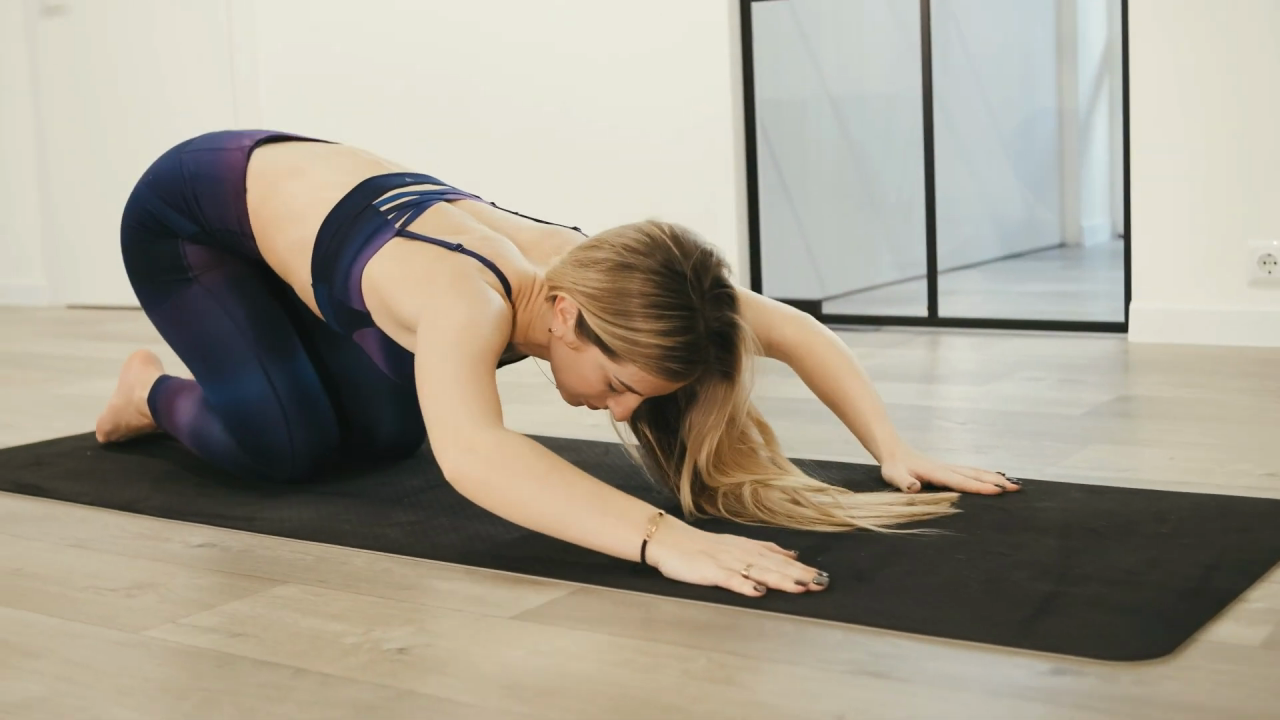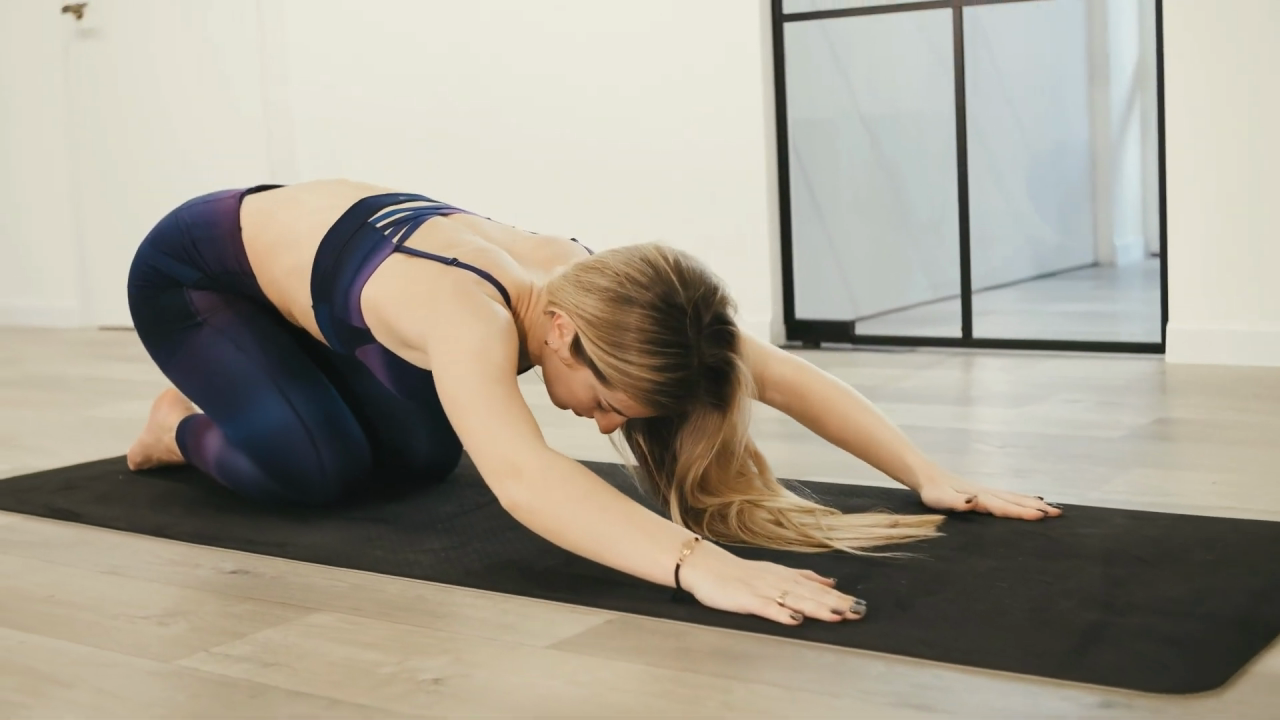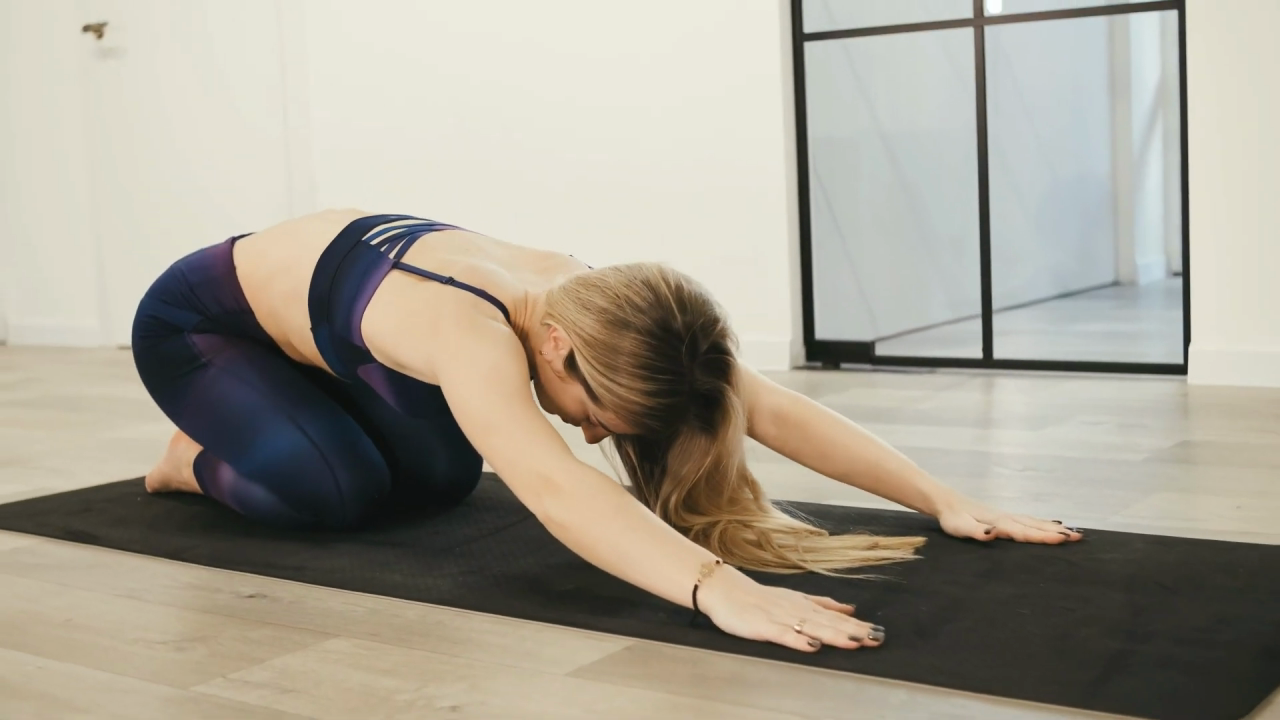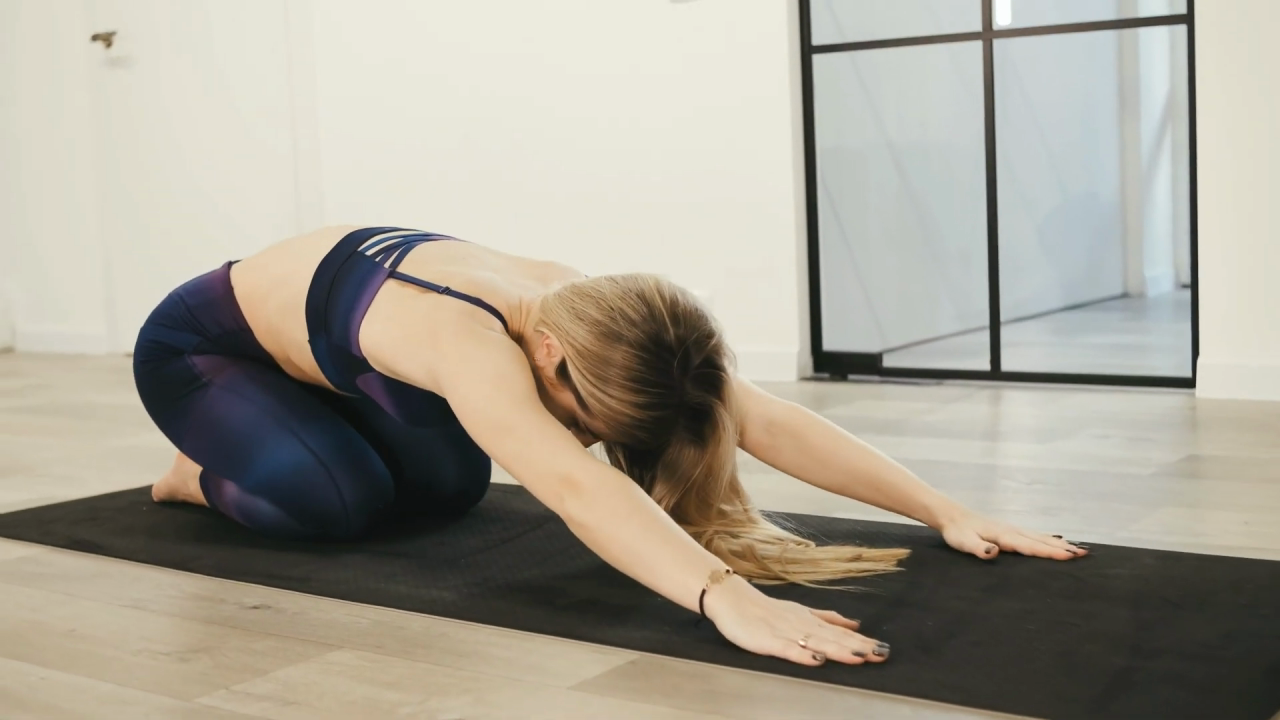
dt=0.5s
person 1, frame 1
left shoulder: (595, 277)
right shoulder: (469, 299)
left elbow: (794, 329)
right elbow: (473, 454)
left wrist: (893, 453)
right wrist: (662, 539)
left hip: (294, 200)
right hip: (188, 210)
left knee: (386, 435)
right knee: (285, 441)
left ankle: (232, 374)
right ankle: (159, 394)
person 1, frame 2
left shoulder: (592, 289)
right shoulder: (471, 312)
left elbow: (786, 374)
right elbow: (522, 476)
left wrist: (930, 477)
right wrist: (701, 565)
left hip: (300, 254)
right hip: (193, 268)
left knee: (419, 457)
right knee: (316, 466)
left ankle: (245, 405)
right ankle: (185, 428)
person 1, frame 3
left shoulder: (593, 303)
right shoulder: (468, 332)
left elbow: (770, 408)
right elbow: (553, 488)
left wrist: (943, 499)
right wrist: (718, 588)
left hip: (305, 316)
right hip: (197, 317)
left knee: (440, 475)
right knee: (336, 487)
left ankle: (274, 427)
right ankle: (202, 459)
person 1, frame 4
left shoulder: (588, 313)
right shoulder: (468, 340)
left elbow: (766, 420)
right elbow: (569, 485)
left wrist: (946, 510)
right wrist: (727, 595)
left hip: (309, 343)
right hip: (195, 342)
left knee: (448, 484)
right knee: (338, 497)
left ankle: (286, 437)
right ankle: (207, 471)
